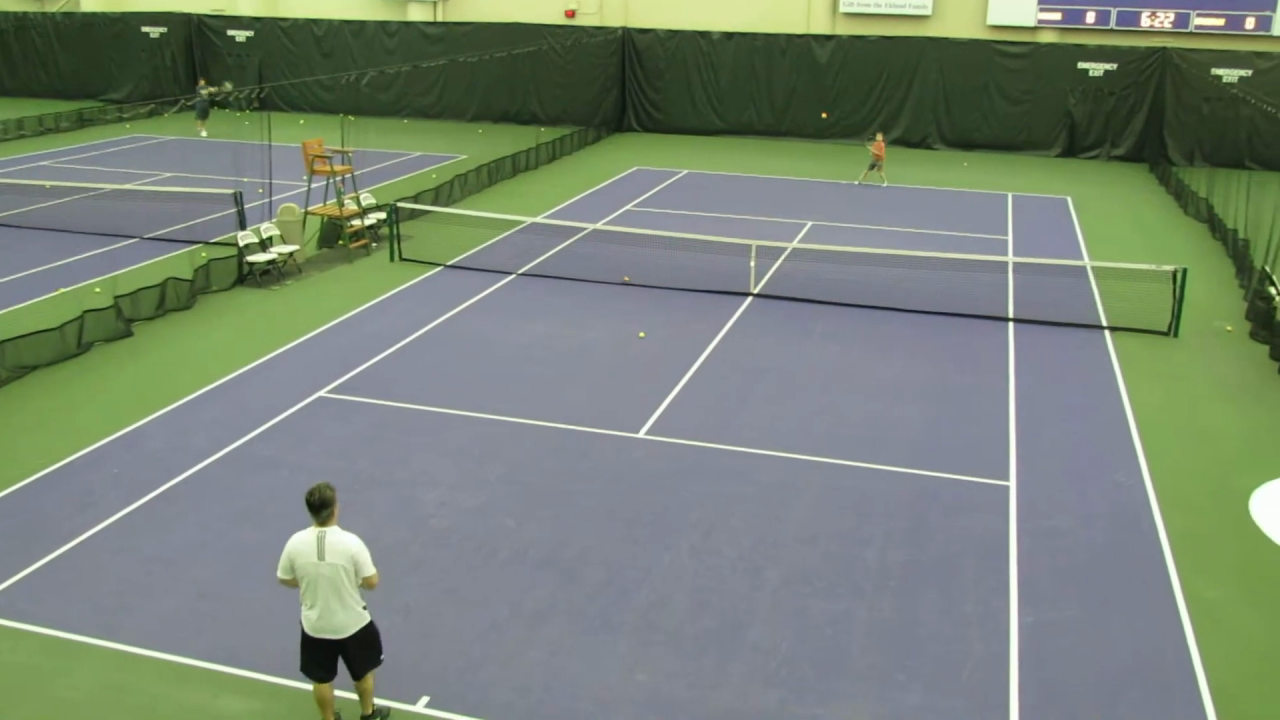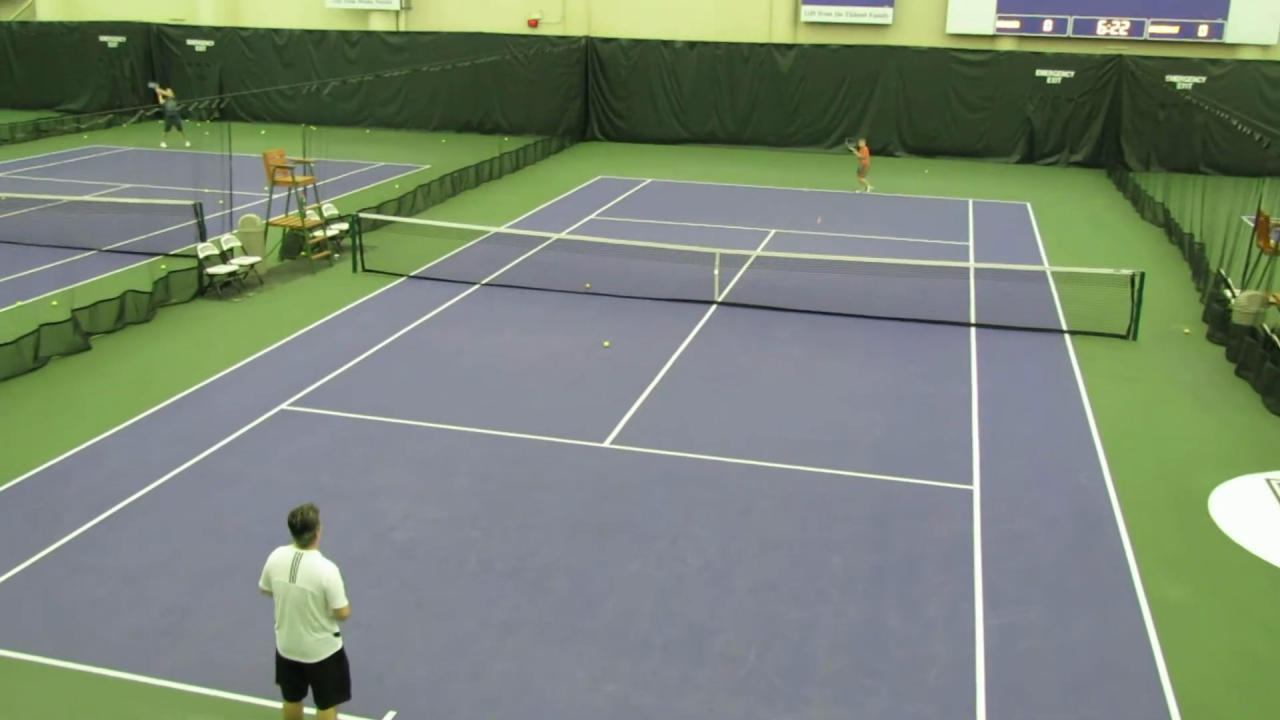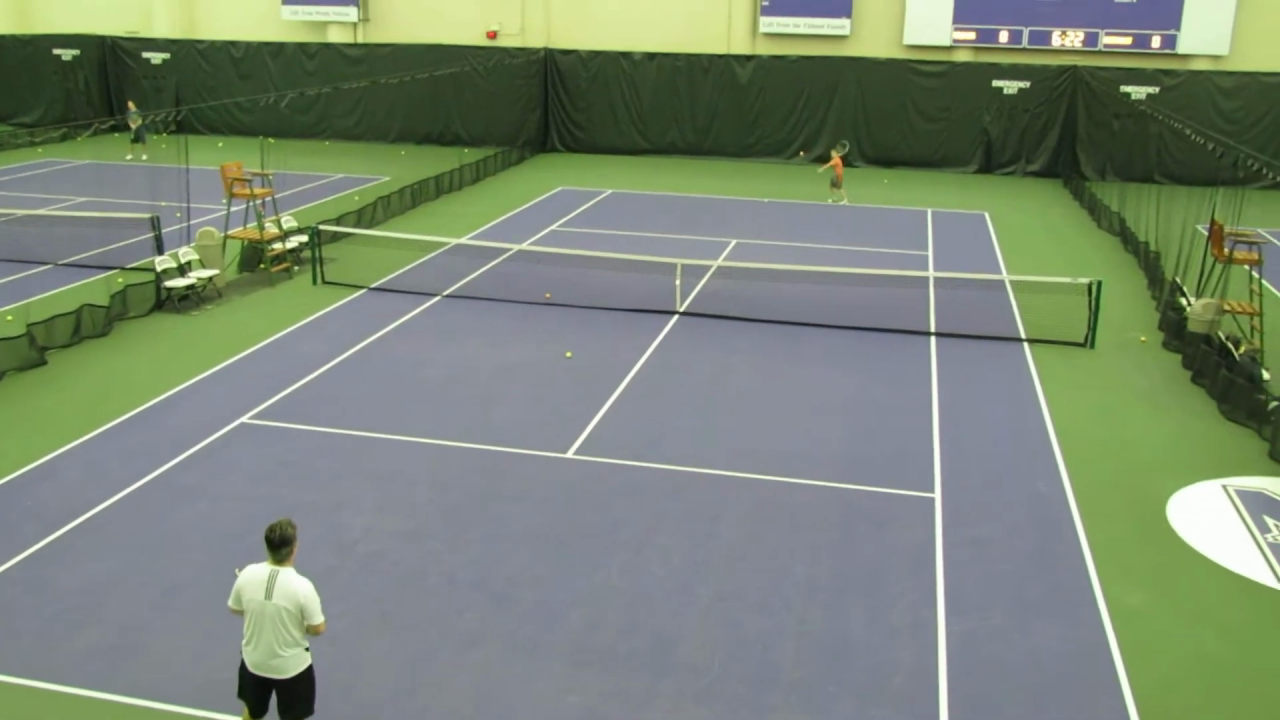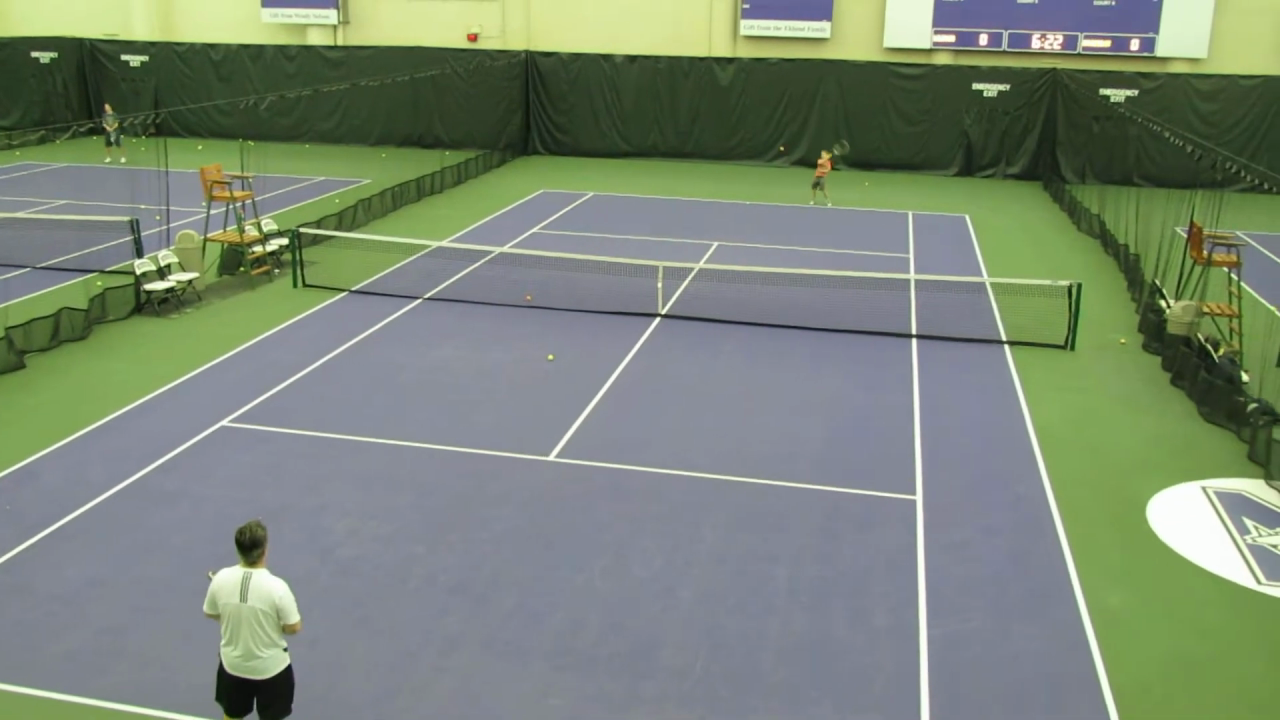
dt=0.5s
person 1, frame 1
left shoulder: (295, 542)
right shoulder: (351, 542)
left elbow: (285, 579)
right elbow: (372, 581)
left hip: (314, 626)
right hip: (352, 624)
left knee: (321, 679)
right knee: (363, 672)
person 1, frame 2
left shoulder: (276, 557)
right shoulder: (326, 569)
left elbow: (266, 589)
right elbow: (342, 613)
left hip: (287, 646)
right hip: (322, 651)
left knee: (292, 699)
person 1, frame 3
left shoulder: (247, 575)
right shoulder: (302, 587)
left elbow: (235, 609)
right elbow: (317, 629)
left hip: (254, 661)
right hip: (291, 667)
person 1, frame 4
left shoulder: (221, 579)
right shoulder: (276, 587)
left elbow: (210, 613)
right elbow: (293, 627)
left hip: (233, 664)
right hip: (270, 667)
